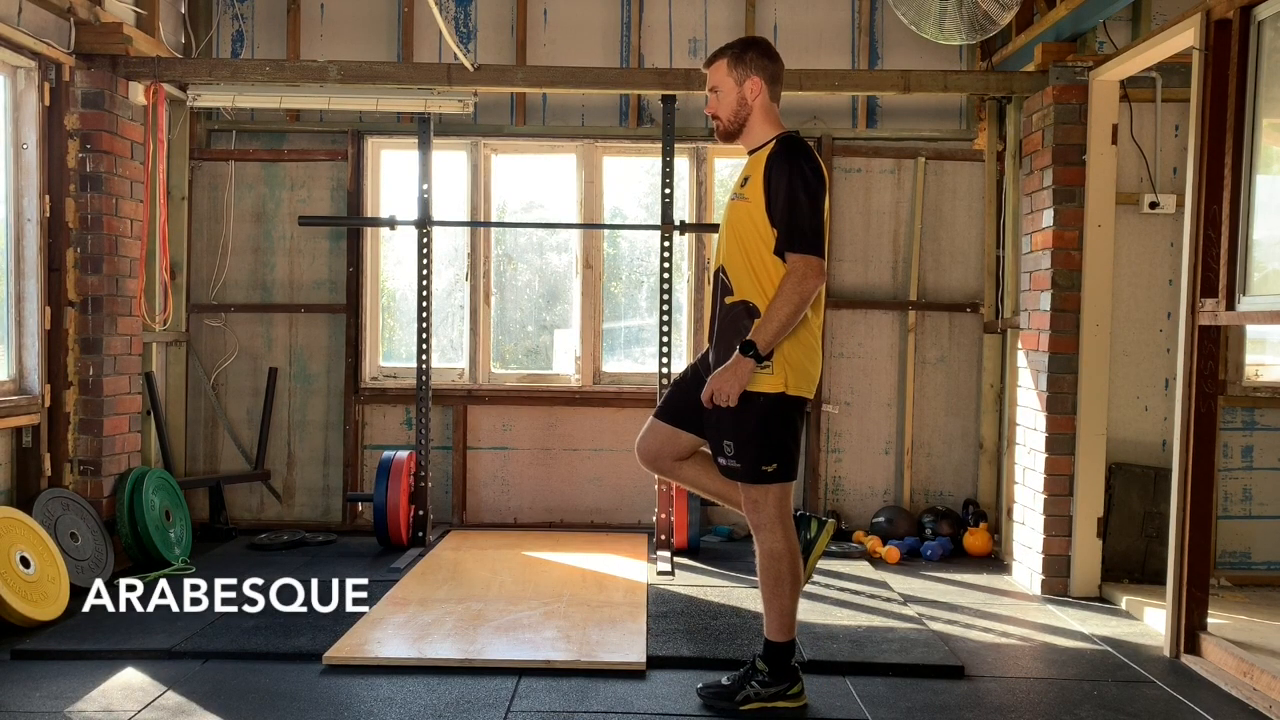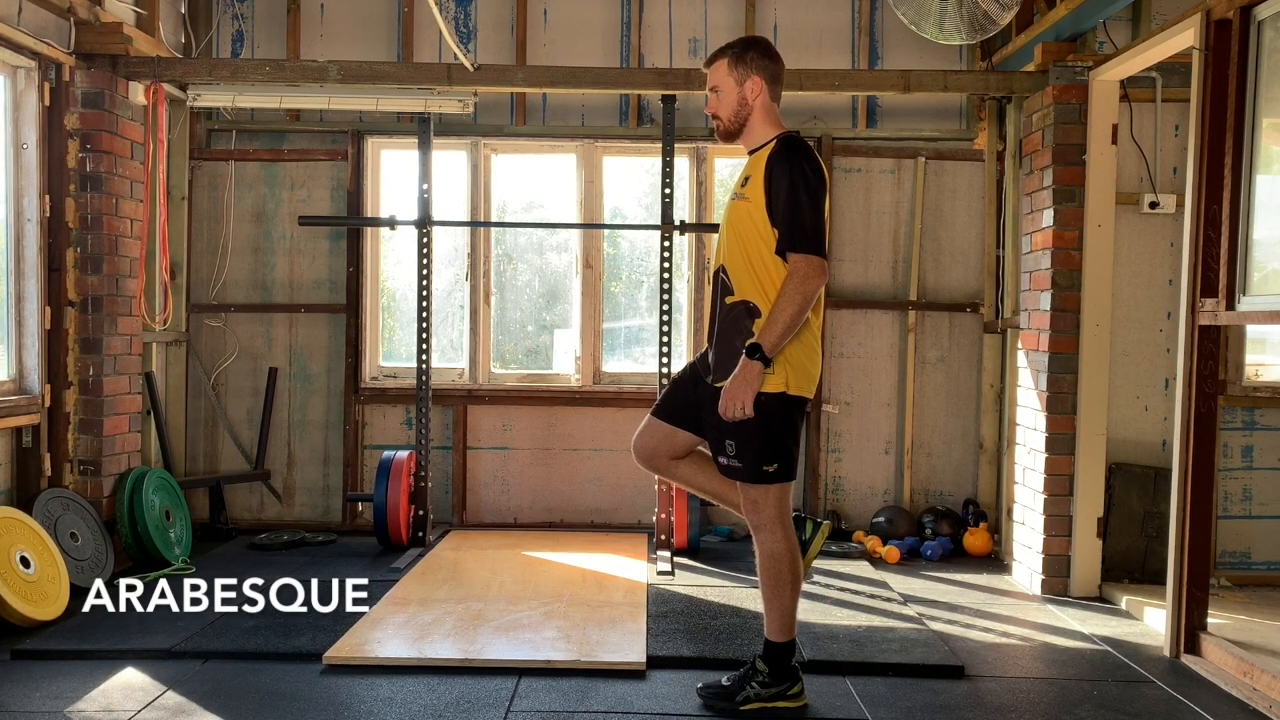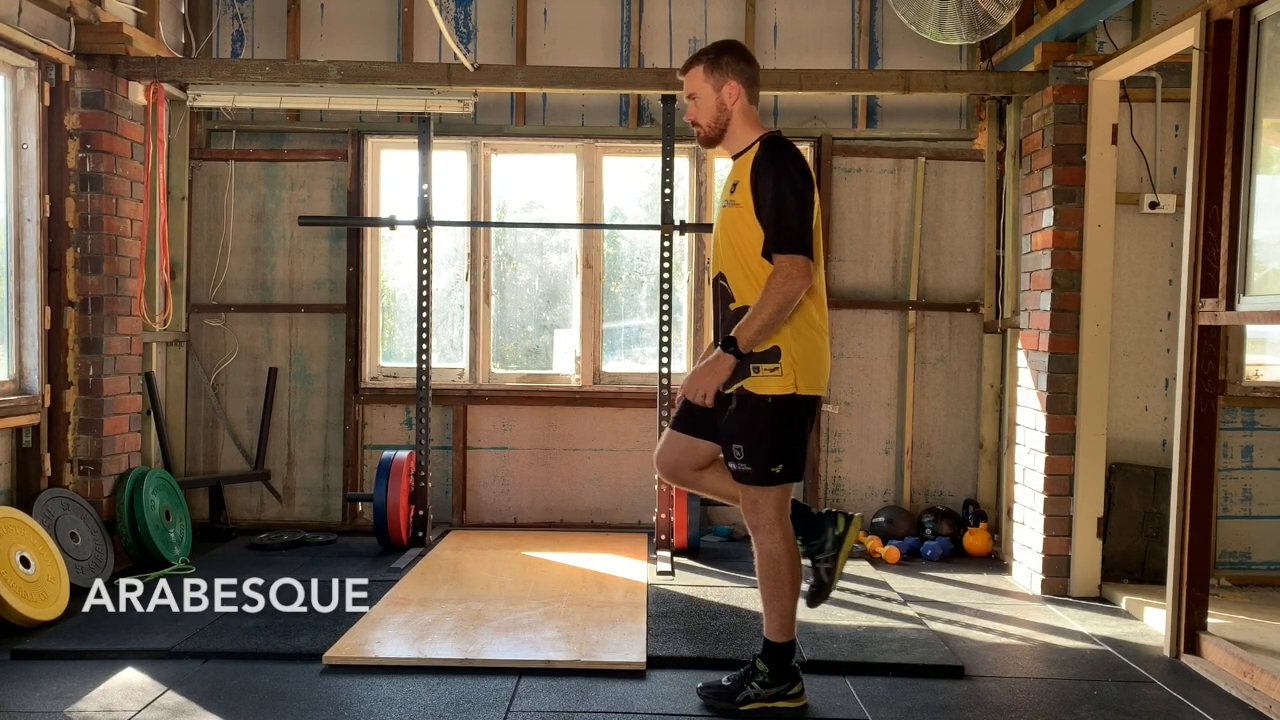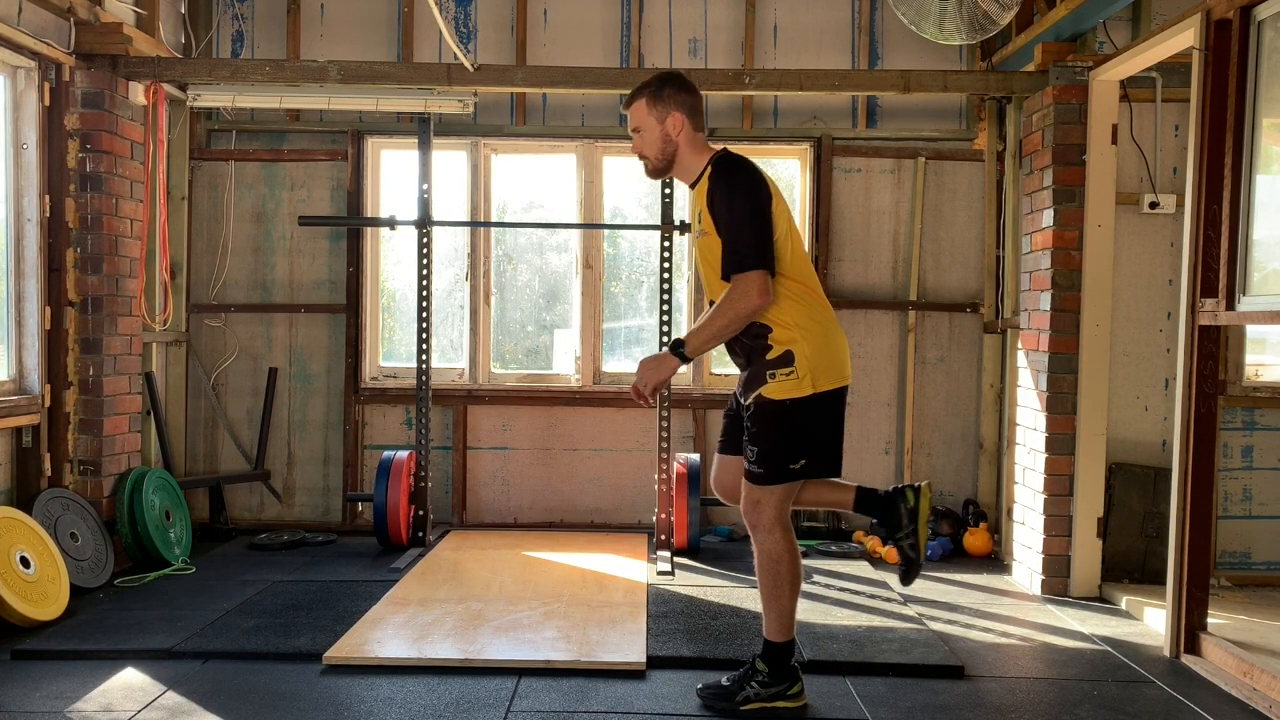
dt=0.4s
person 1, frame 1
left shoulder: (789, 159)
right shoulder: (757, 164)
left elbow: (806, 272)
left wrist: (747, 358)
left hip: (765, 369)
right hip: (731, 359)
left knee: (763, 515)
right knee: (656, 448)
left ankle: (777, 674)
right ankle: (793, 530)
person 1, frame 2
left shoulder: (790, 160)
right shoulder: (758, 165)
left elbow: (808, 273)
left wrist: (755, 364)
left hip: (765, 370)
right hip: (728, 358)
left knee: (764, 516)
right knee: (653, 446)
left ankle: (778, 674)
right ankle: (787, 530)
person 1, frame 3
left shoulder: (777, 162)
right shoulder: (746, 165)
left elbow: (792, 274)
left wrist: (723, 354)
right wrist: (725, 356)
left hip: (776, 368)
right hip: (748, 363)
left knee: (761, 513)
right knee: (675, 461)
left ankle: (777, 675)
right ankle: (813, 528)
person 1, frame 4
left shoulder: (731, 180)
right shoulder: (711, 186)
left elbow: (751, 292)
left wrist: (673, 356)
right wrist: (675, 355)
left hip: (796, 365)
right hip: (775, 364)
left knee: (762, 511)
right knee: (730, 485)
left ankle: (777, 674)
right ankle: (889, 506)
